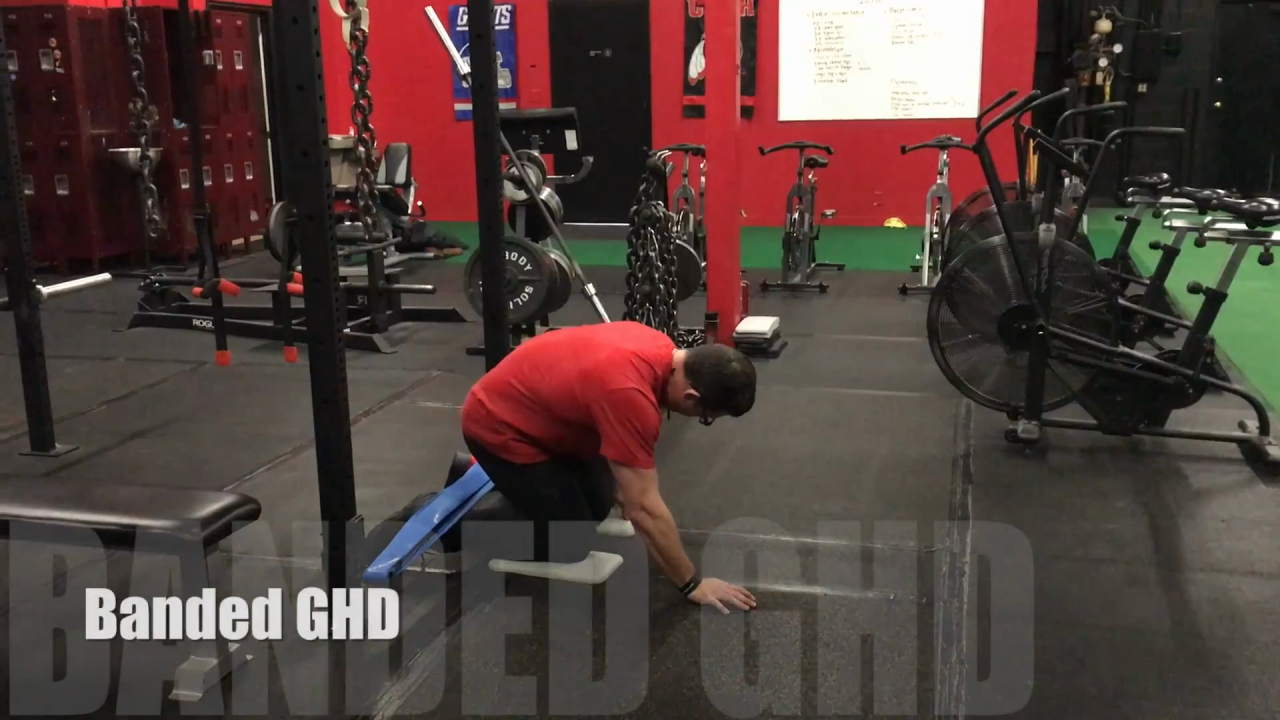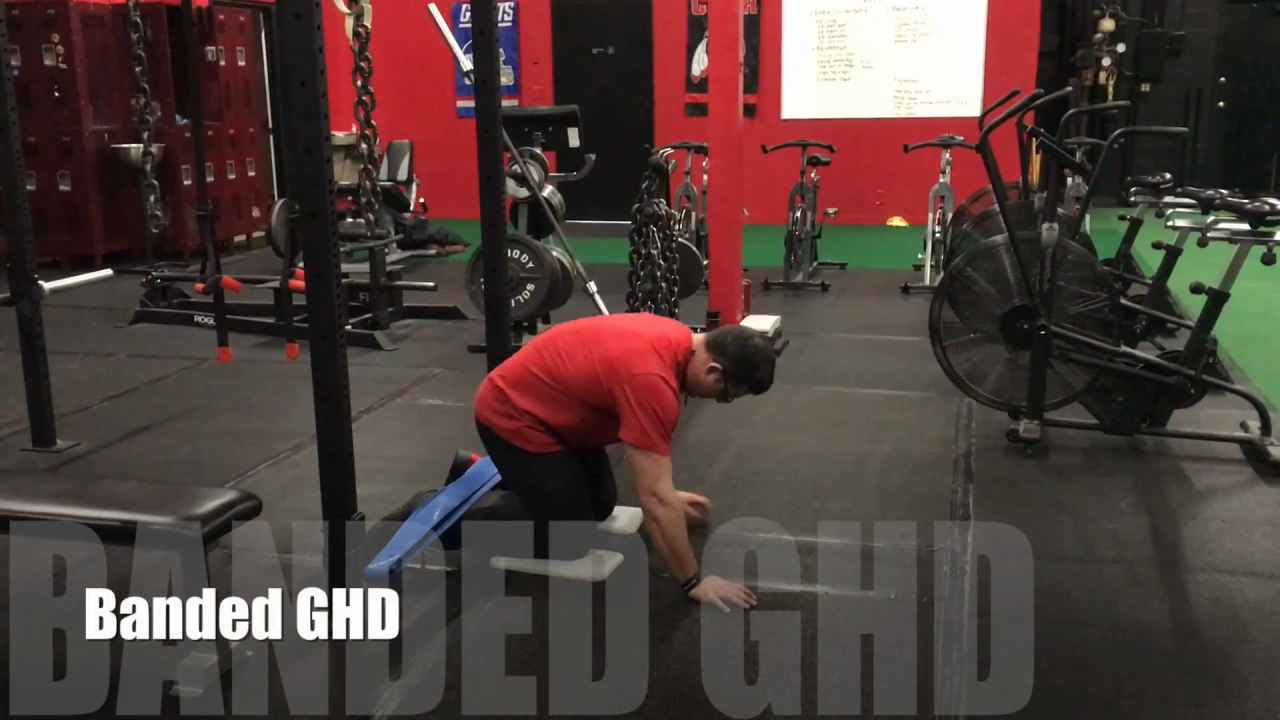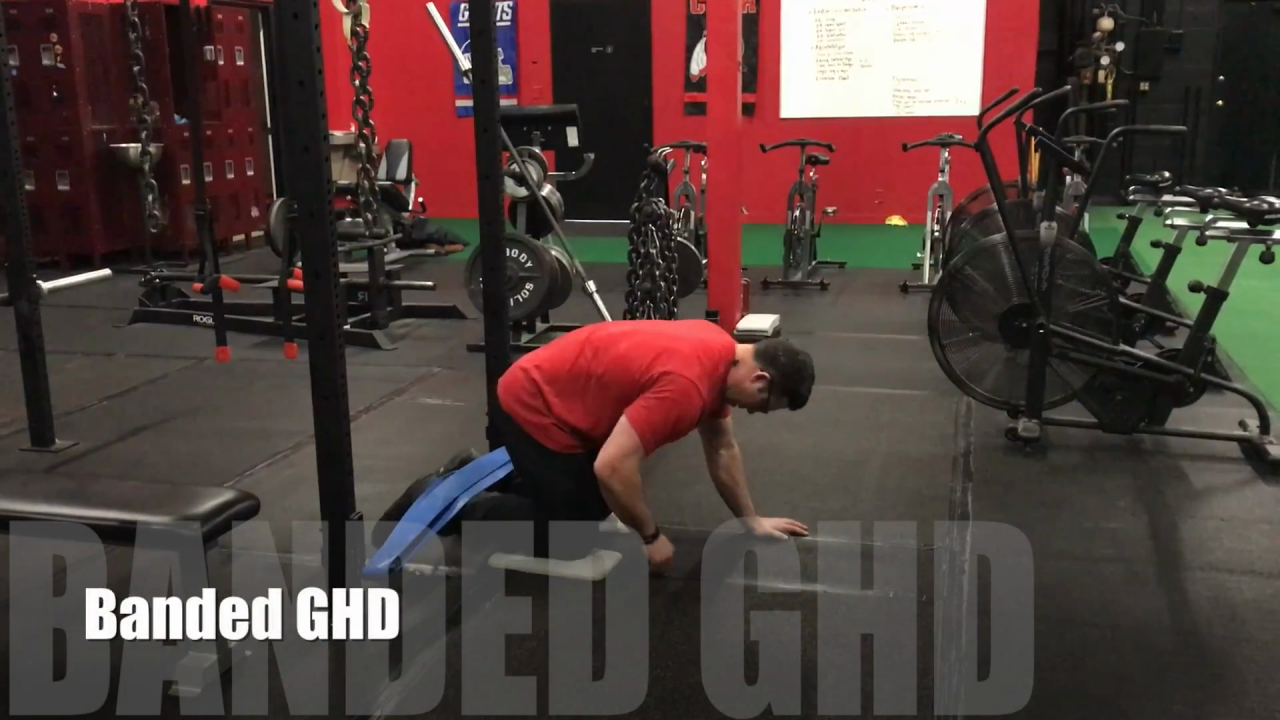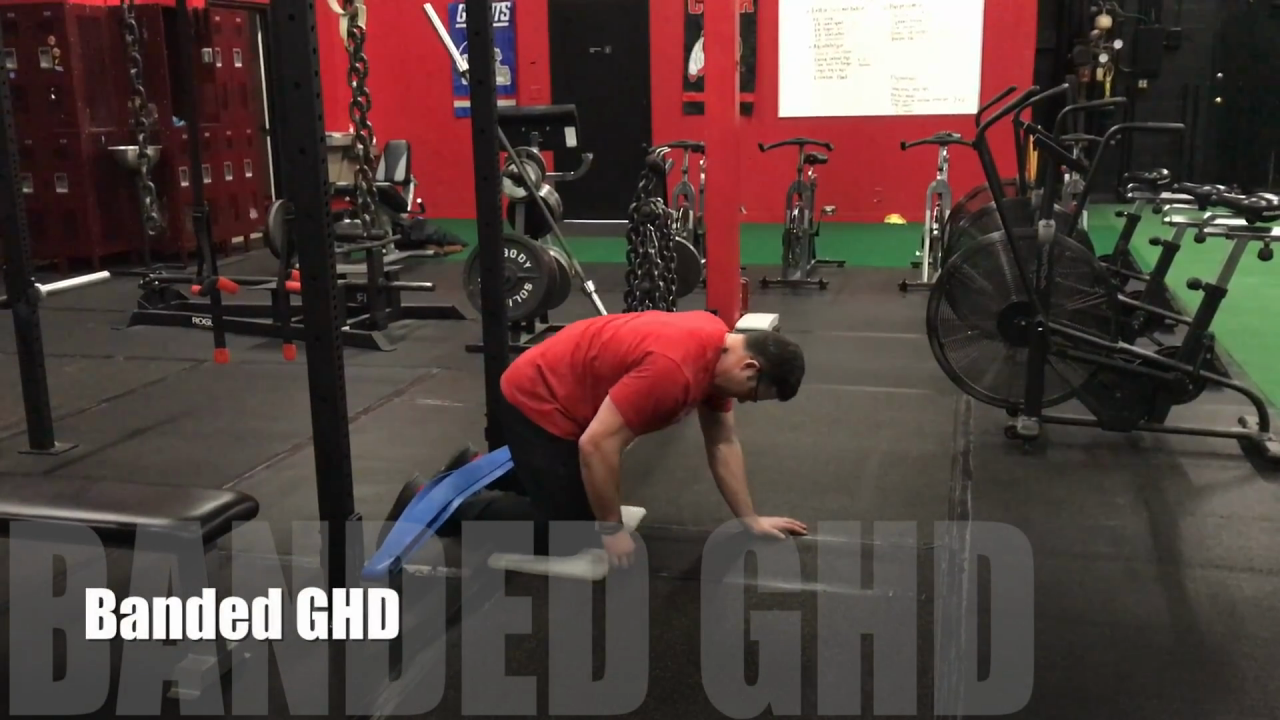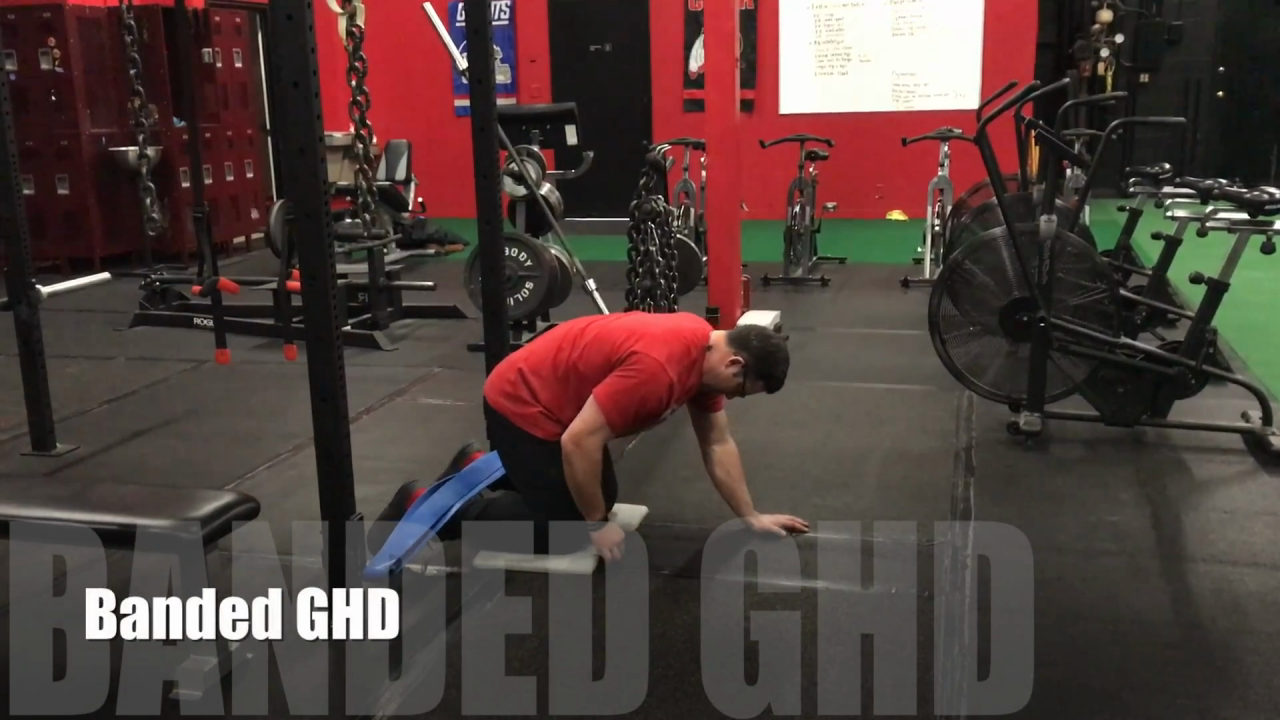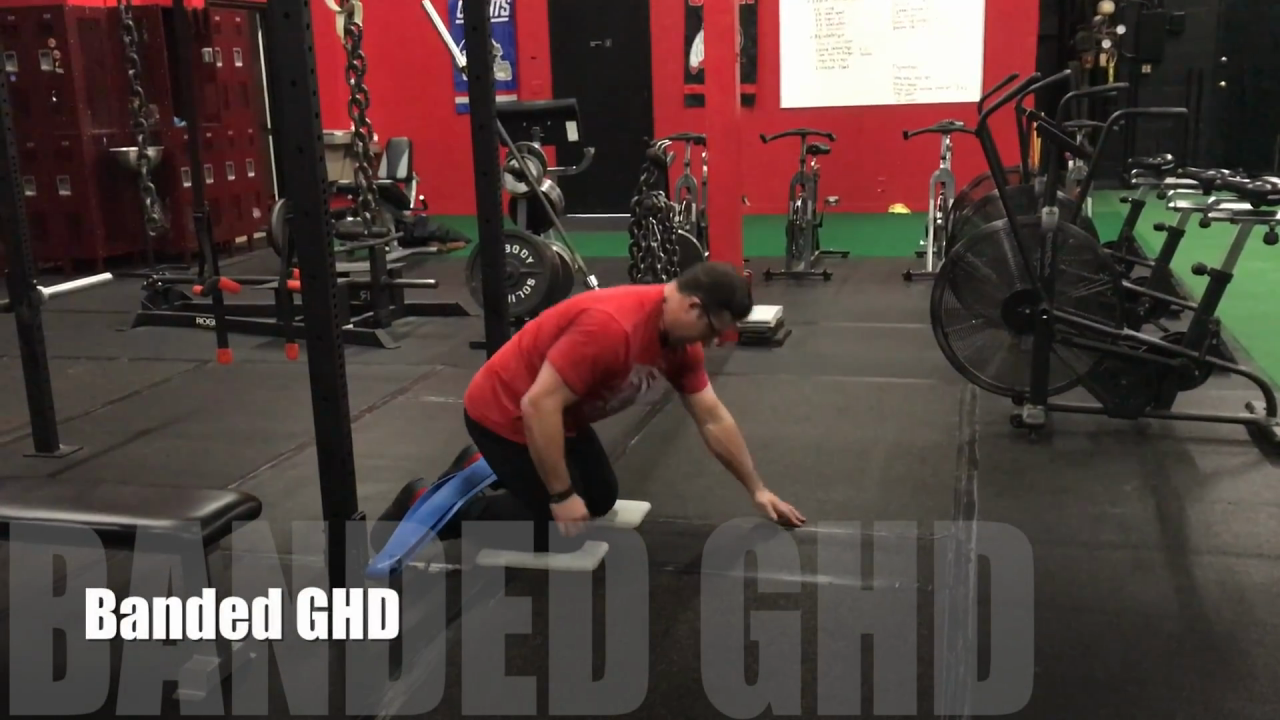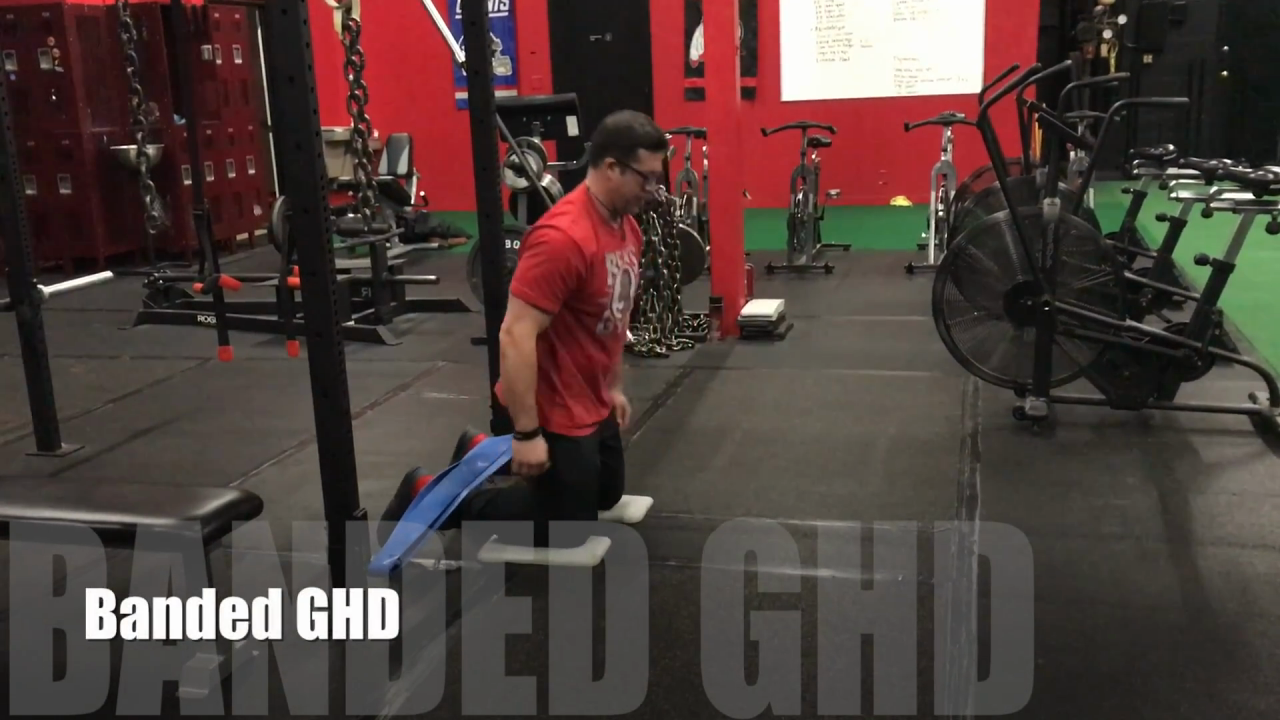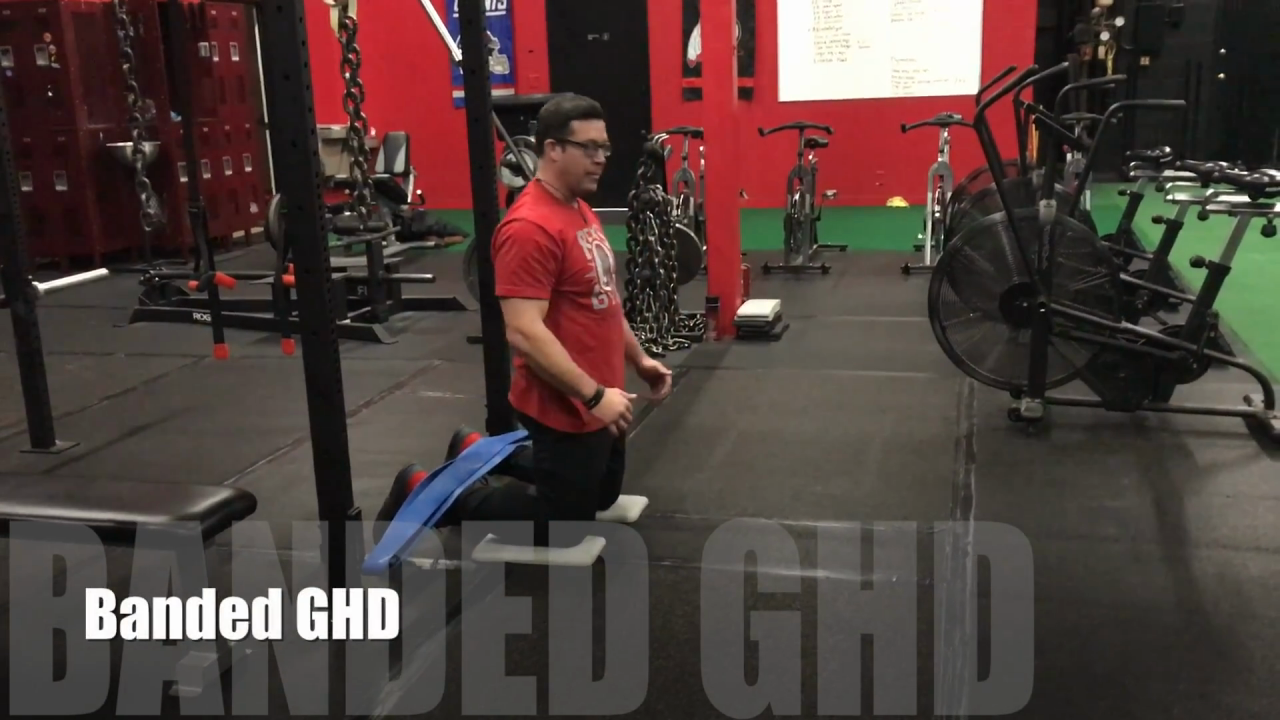
dt=0.4s
person 1, frame 1
left shoulder: (661, 349)
right shoulder: (630, 393)
right elbow: (644, 508)
left wrist: (614, 483)
right wrist: (693, 585)
left hip: (535, 409)
right hip: (499, 426)
left knee: (599, 507)
right knee: (569, 545)
person 1, frame 2
left shoulder: (679, 342)
right shoulder: (651, 378)
right elbow: (656, 496)
left wrist: (673, 495)
right wrist: (694, 582)
left hip: (549, 404)
right hip: (514, 417)
left knee: (601, 507)
person 1, frame 3
left shoulder: (722, 356)
right shoulder: (686, 385)
left elbow: (722, 449)
right elbow: (612, 467)
left wrist: (751, 519)
right wrist: (650, 537)
left hip: (560, 397)
right hip: (533, 407)
left knee: (595, 508)
right ankle: (455, 507)
person 1, frame 4
left shoulder: (725, 348)
right shoulder: (676, 368)
left elbow: (722, 443)
right elbow: (596, 445)
left wrist: (750, 519)
right wrist: (610, 530)
left hip: (568, 390)
right hip: (536, 397)
left knee: (596, 499)
person 1, frame 5
left shoulder: (710, 349)
right shoulder: (659, 368)
left elbow: (717, 443)
right elbow: (578, 442)
left wrist: (751, 517)
right wrist: (596, 525)
left hip: (561, 399)
right hip: (519, 403)
left knee: (601, 500)
person 1, frame 6
left shoulder: (679, 336)
right shoulder: (612, 327)
left elbow: (712, 419)
right elbow: (538, 405)
left wrist: (757, 489)
right wrist: (561, 497)
left hip: (559, 415)
right hip: (505, 415)
left knee: (601, 498)
right knee: (566, 531)
left ankle: (493, 466)
right ankle: (452, 510)
person 1, frame 7
left shoulder: (625, 224)
right shoulder: (563, 238)
right elbow: (516, 335)
left wrist: (613, 387)
right wrist: (527, 434)
left hip: (590, 403)
right hip: (554, 412)
left knee: (607, 495)
right knee: (569, 531)
person 1, frame 8
left shoulder: (579, 210)
right shoulder: (530, 228)
right elbow: (523, 333)
left wrist: (639, 358)
right wrist: (594, 395)
left hip: (599, 398)
right hip: (566, 408)
left knee: (602, 495)
right knee: (563, 527)
